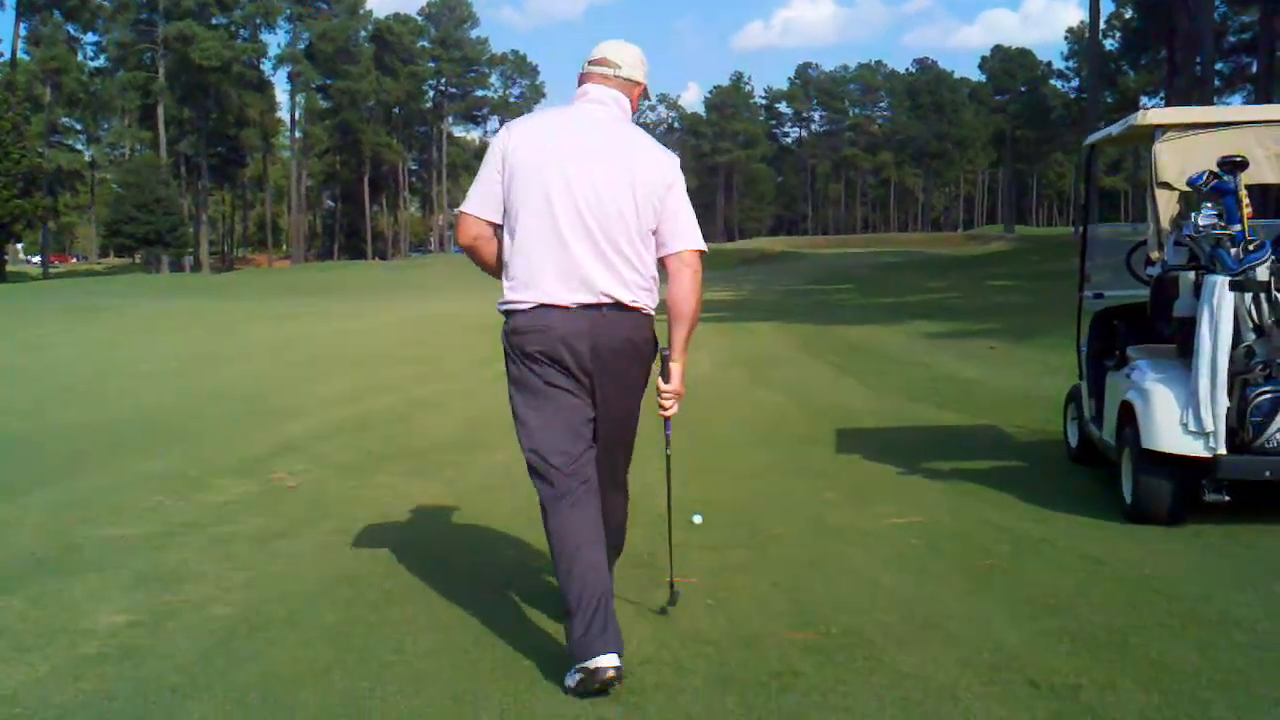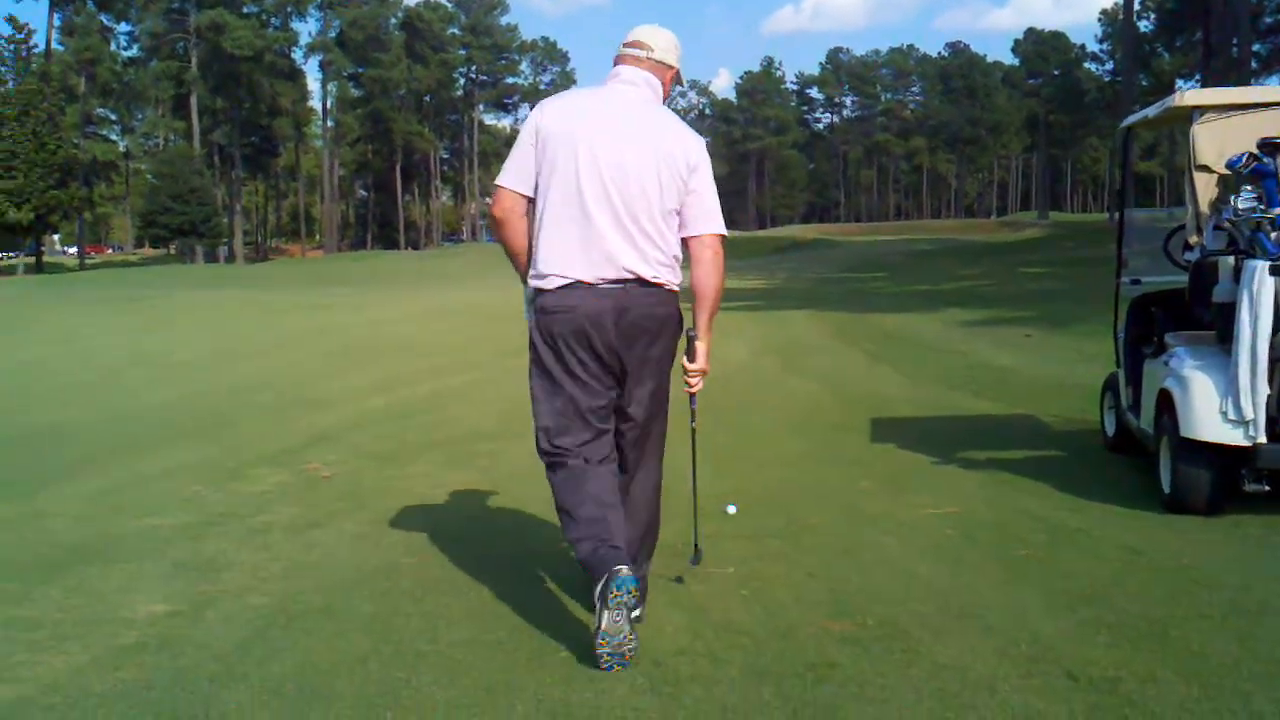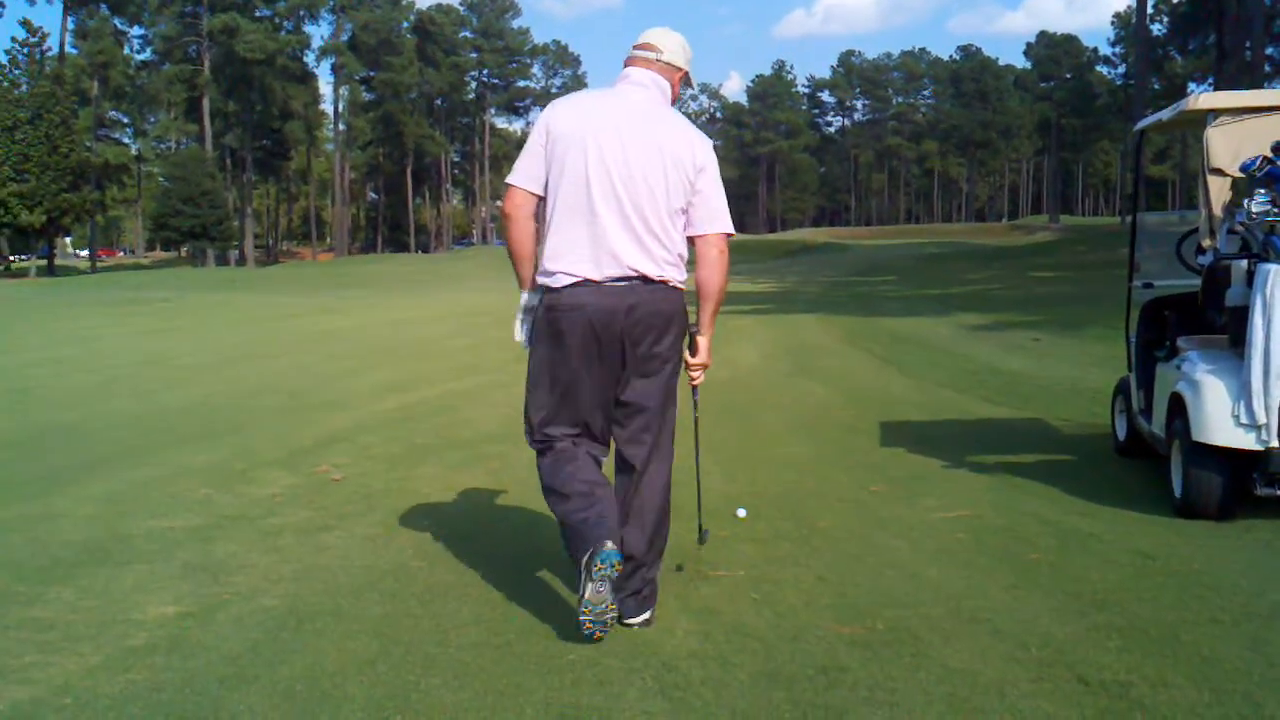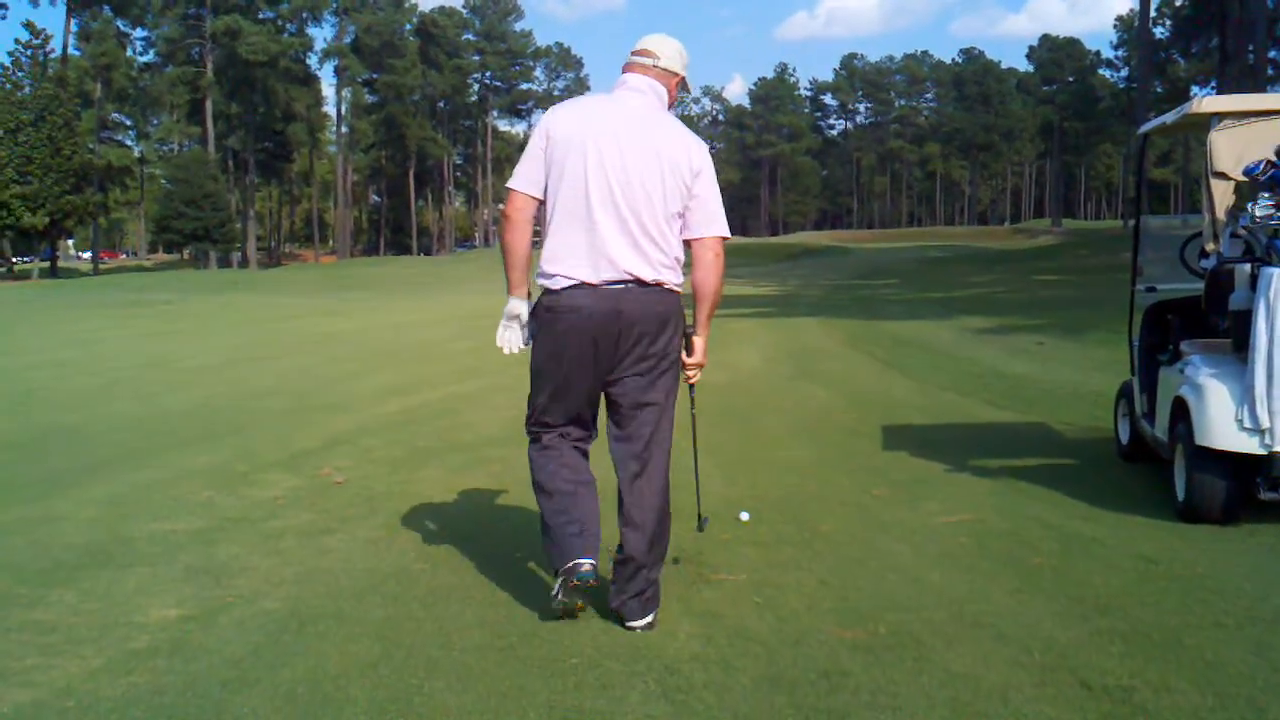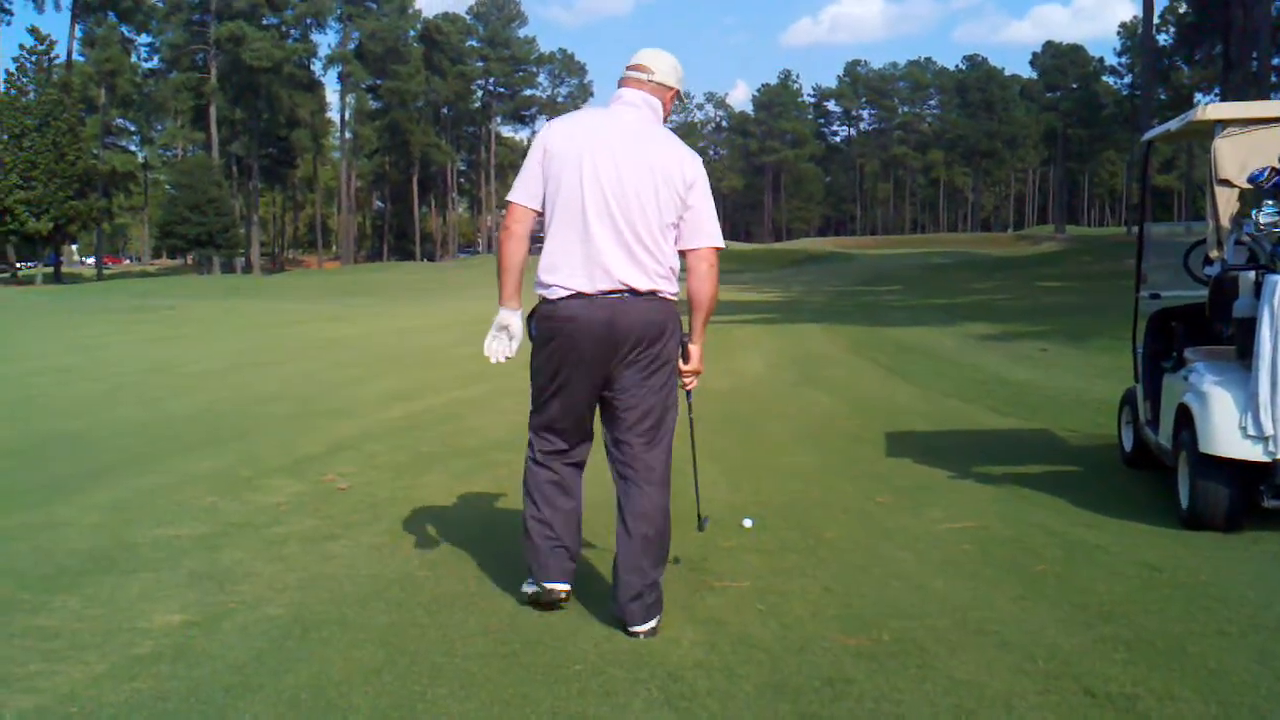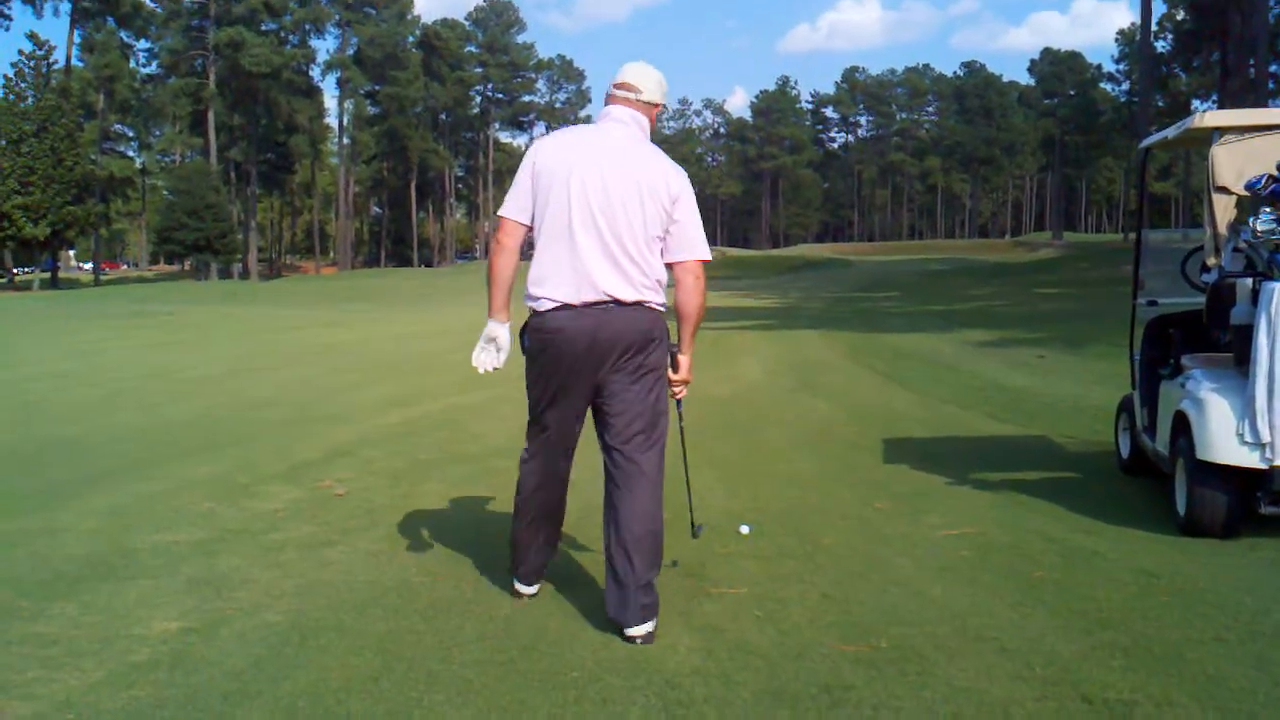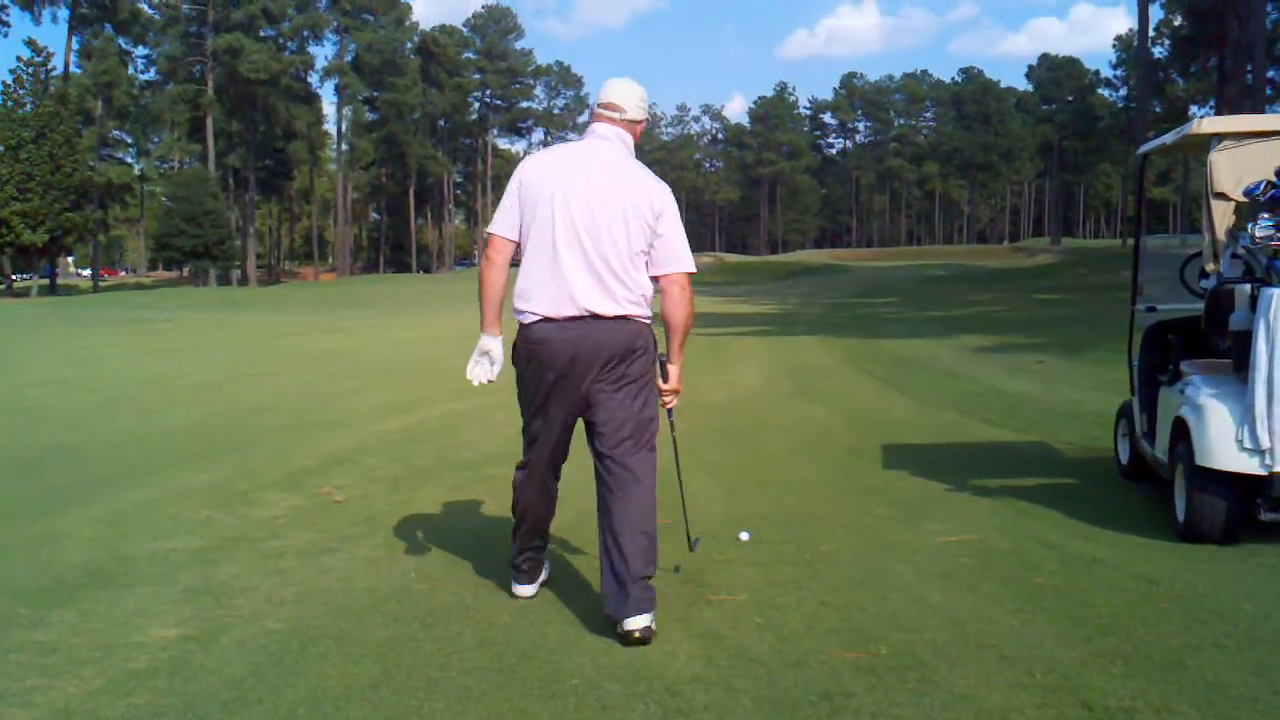
dt=0.1s
person 1, frame 1
left shoulder: (519, 134)
right shoulder: (656, 157)
left elbow: (472, 232)
right elbow: (685, 266)
right wrist: (677, 358)
left hip: (540, 329)
right hip: (625, 330)
left knee: (565, 481)
right knee: (606, 474)
left ankle: (597, 639)
right ankle: (590, 614)
person 1, frame 2
left shoulder: (552, 112)
right shoulder: (684, 138)
left elbow: (505, 208)
right elbow: (707, 248)
left wrist: (537, 278)
right wrist: (702, 337)
left hip: (566, 305)
right hip: (651, 308)
left knee: (576, 453)
right knee: (638, 457)
left ankle: (613, 574)
right ankle: (629, 580)
person 1, frame 3
left shoulder: (563, 113)
right shoulder: (691, 140)
left elbow: (516, 208)
right elbow: (713, 249)
left wrist: (529, 290)
right wrist: (704, 335)
left hip: (572, 301)
right hip: (656, 307)
left knee: (563, 439)
right knee: (646, 453)
left ankle: (599, 551)
right ankle: (636, 593)
person 1, frame 4
left shoulder: (563, 118)
right shoulder: (688, 145)
left elbow: (517, 212)
right elbow: (709, 252)
left wrist: (517, 297)
right wrist: (700, 334)
left hip: (569, 304)
right hip: (653, 309)
left knee: (557, 433)
right knee: (644, 454)
left ankle: (575, 558)
right ankle: (635, 597)
person 1, frame 5
left shoulder: (560, 132)
right shoulder: (682, 157)
left elbow: (515, 224)
right elbow: (703, 262)
left wrist: (508, 308)
right wrist: (695, 341)
left hip: (567, 313)
right hip: (649, 319)
left knee: (555, 445)
right knee: (644, 460)
left ankle: (552, 571)
right ankle: (640, 603)
person 1, frame 6
left shoulder: (549, 148)
right shoulder: (668, 172)
left elbow: (506, 238)
right elbow: (690, 274)
left wrist: (497, 320)
right wrist: (685, 351)
left hip: (557, 324)
right hip: (637, 328)
left knee: (548, 453)
right knee: (636, 464)
left ankle: (530, 569)
right ankle: (635, 607)
person 1, frame 7
left shoulder: (536, 166)
right shoulder: (652, 187)
left elbow: (496, 255)
right elbow: (676, 286)
left wrist: (490, 334)
right wrist: (675, 362)
left hip: (544, 336)
right hip: (621, 340)
left knee: (540, 458)
right knee: (628, 467)
left ankle: (526, 568)
right ankle: (632, 603)
